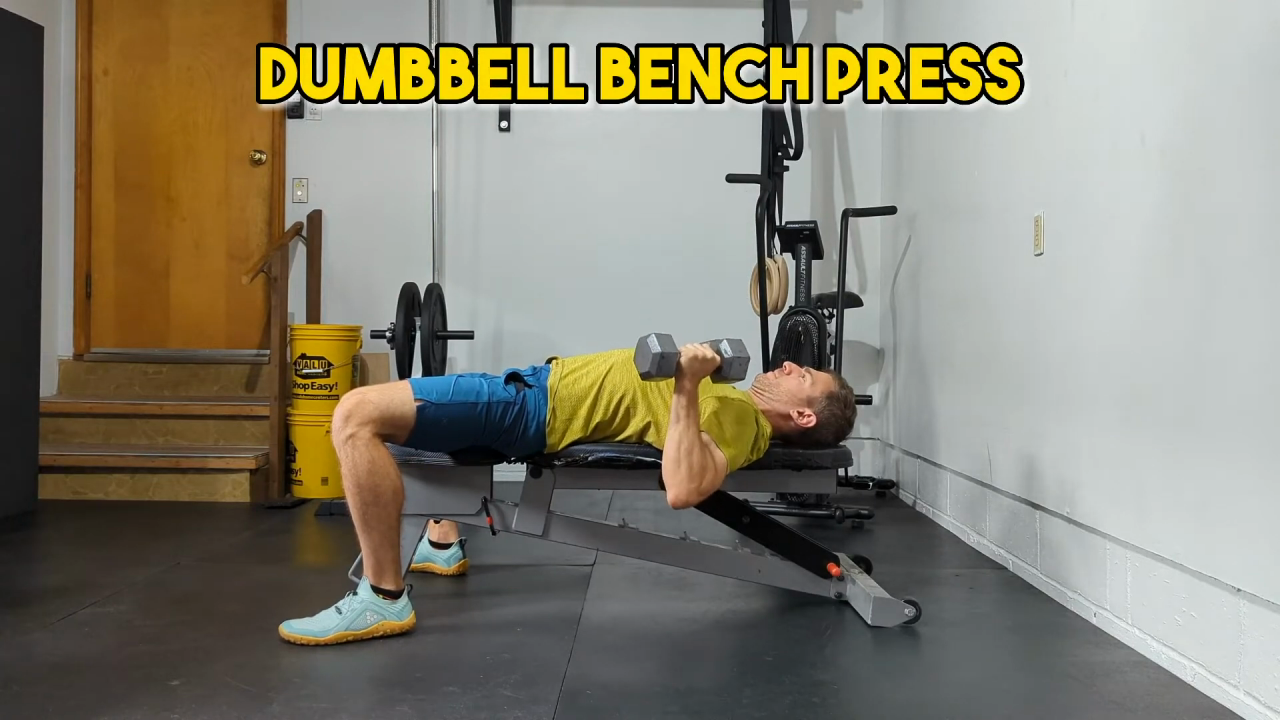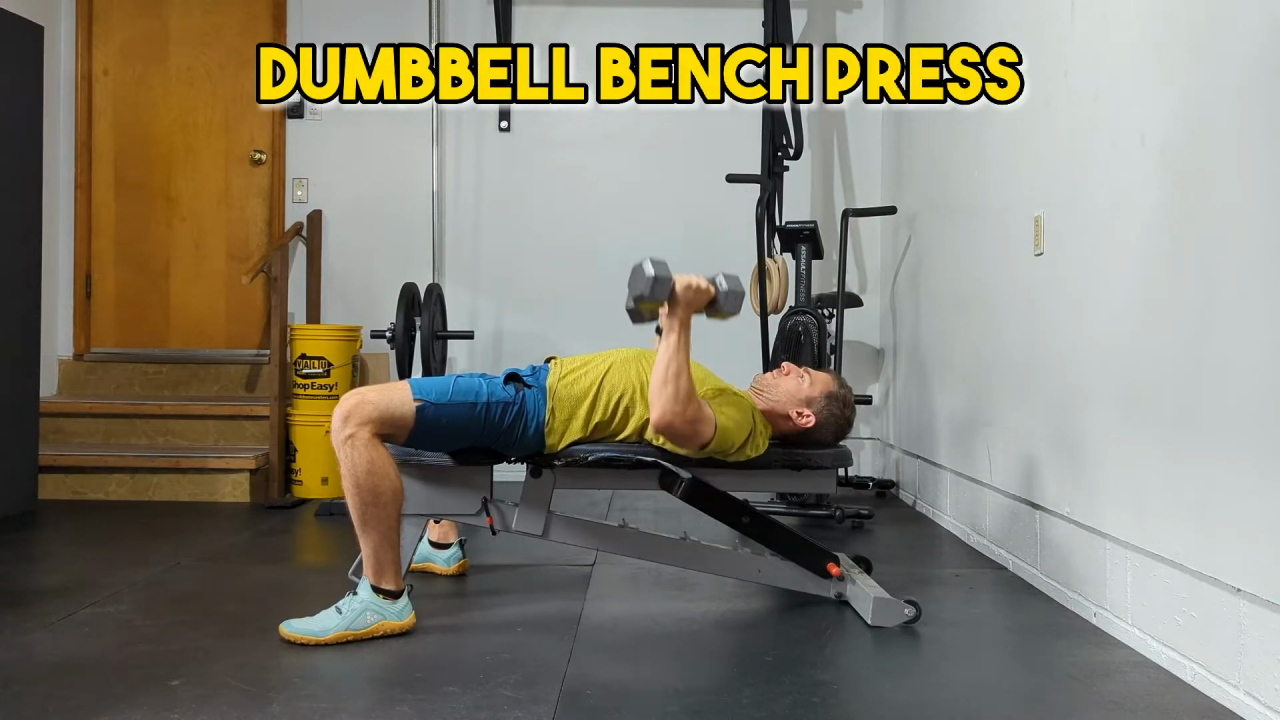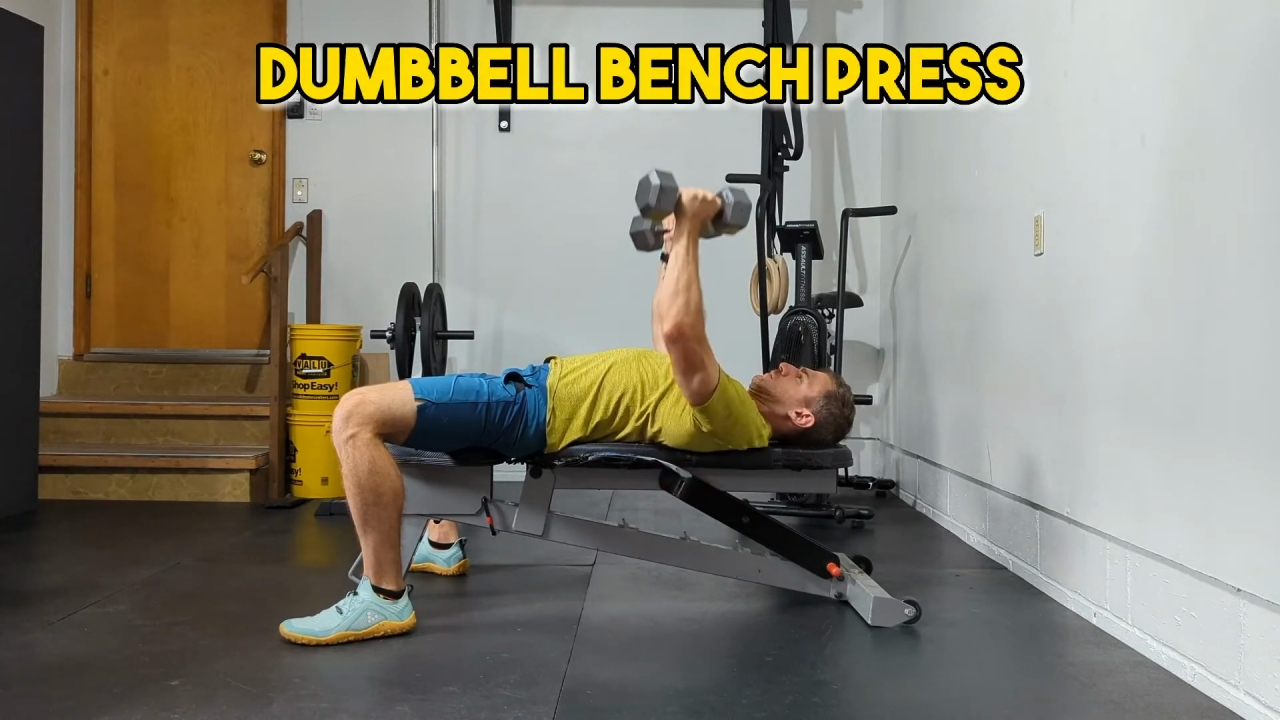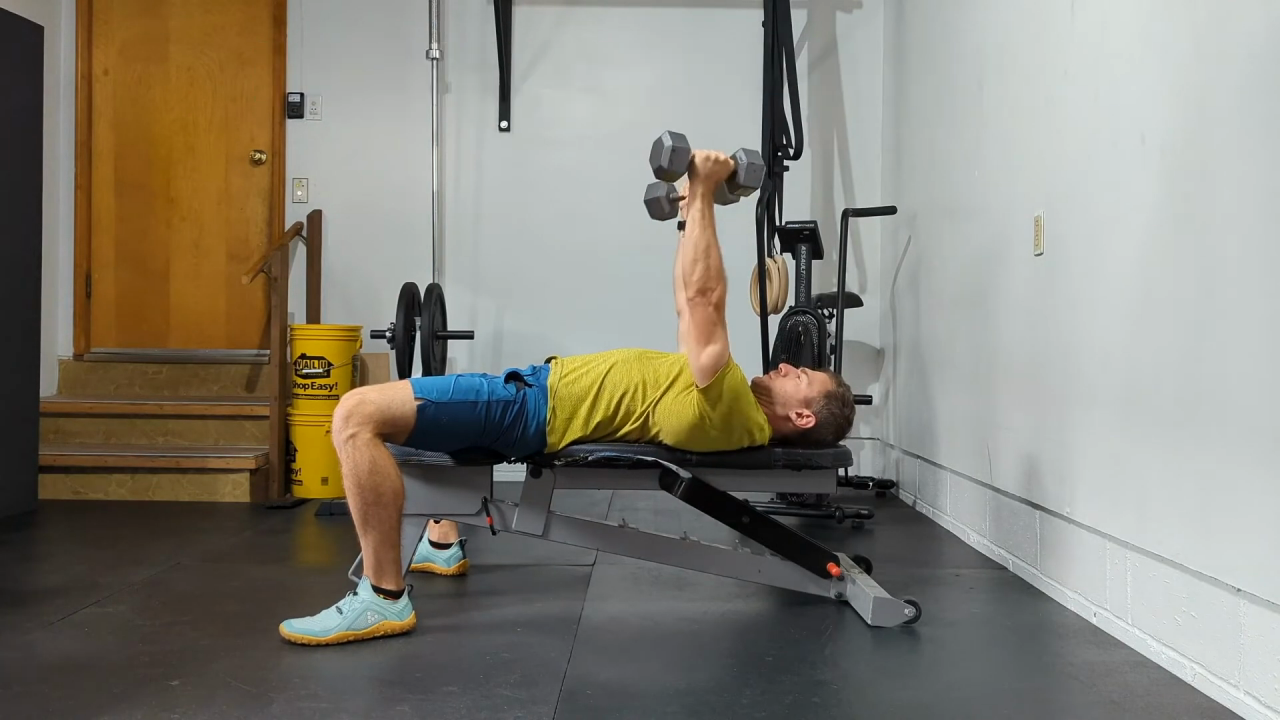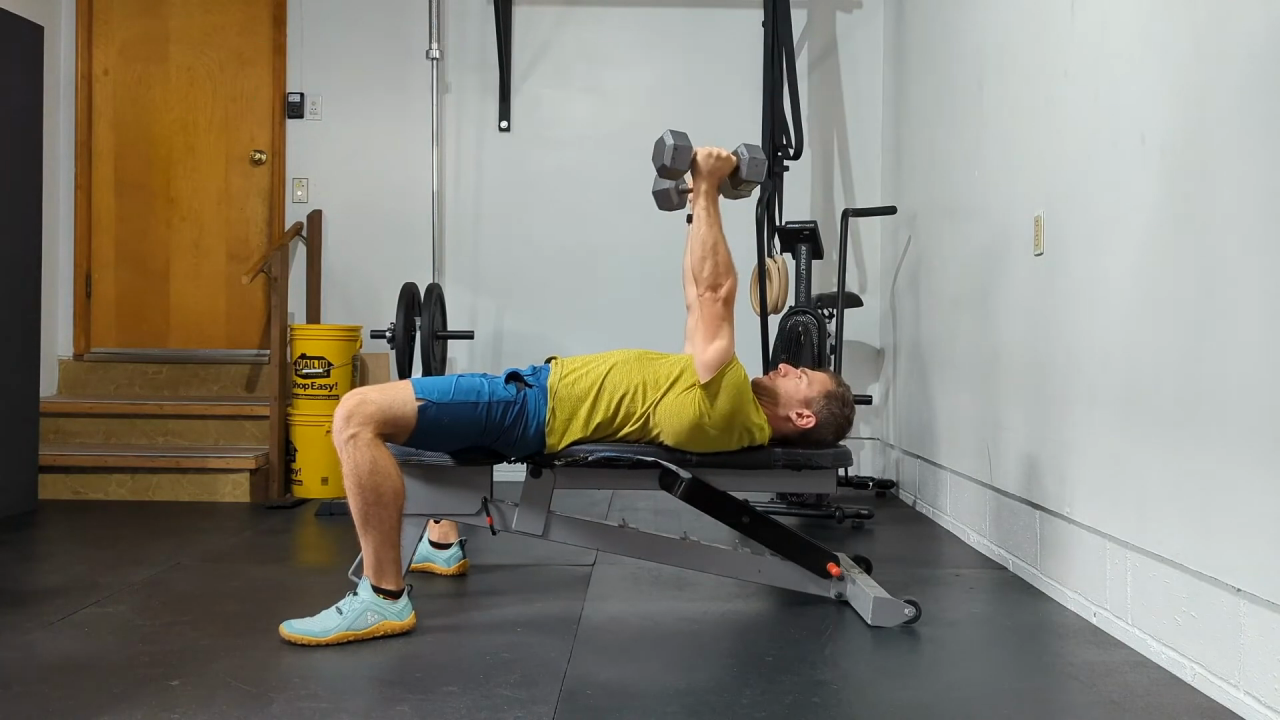
dt=0.3s
person 1, frame 1
left shoulder: (738, 425)
right shoulder: (738, 407)
left elbow: (682, 490)
left wrist: (685, 389)
left hip: (536, 407)
left knee: (358, 414)
right knee: (419, 402)
left ankle: (384, 597)
right ankle: (441, 544)
person 1, frame 2
left shoulder: (738, 428)
right shoulder: (734, 408)
left elbow: (667, 416)
left wrist: (682, 316)
right wrist: (672, 318)
left hip: (536, 410)
right hip: (544, 384)
left knee: (356, 414)
right knee: (415, 403)
left ankle: (383, 599)
right ankle: (442, 546)
person 1, frame 3
left shoulder: (733, 421)
right shoulder: (736, 407)
left elbow: (674, 328)
right elbow: (677, 327)
left wrist: (688, 232)
right wrist: (678, 244)
left hip: (535, 408)
right hip: (544, 384)
left knee: (358, 416)
right knee: (416, 395)
left ankle: (384, 599)
right ankle: (442, 545)
person 1, frame 4
left shoulder: (728, 415)
right shoulder: (738, 405)
left elbow: (704, 297)
right elbow: (697, 303)
left wrist: (703, 195)
right wrist: (693, 212)
left hip: (533, 408)
right hip: (543, 385)
left knee: (357, 415)
right knee: (418, 401)
left ankle: (383, 598)
right ankle: (442, 544)
person 1, frame 5
left shoulder: (729, 414)
right shoulder: (739, 406)
left elbow: (715, 293)
right elbow: (704, 300)
left wrist: (708, 191)
right wrist: (700, 203)
left hip: (533, 409)
left knee: (359, 415)
right knee: (416, 402)
left ankle: (383, 598)
right ankle: (442, 545)
